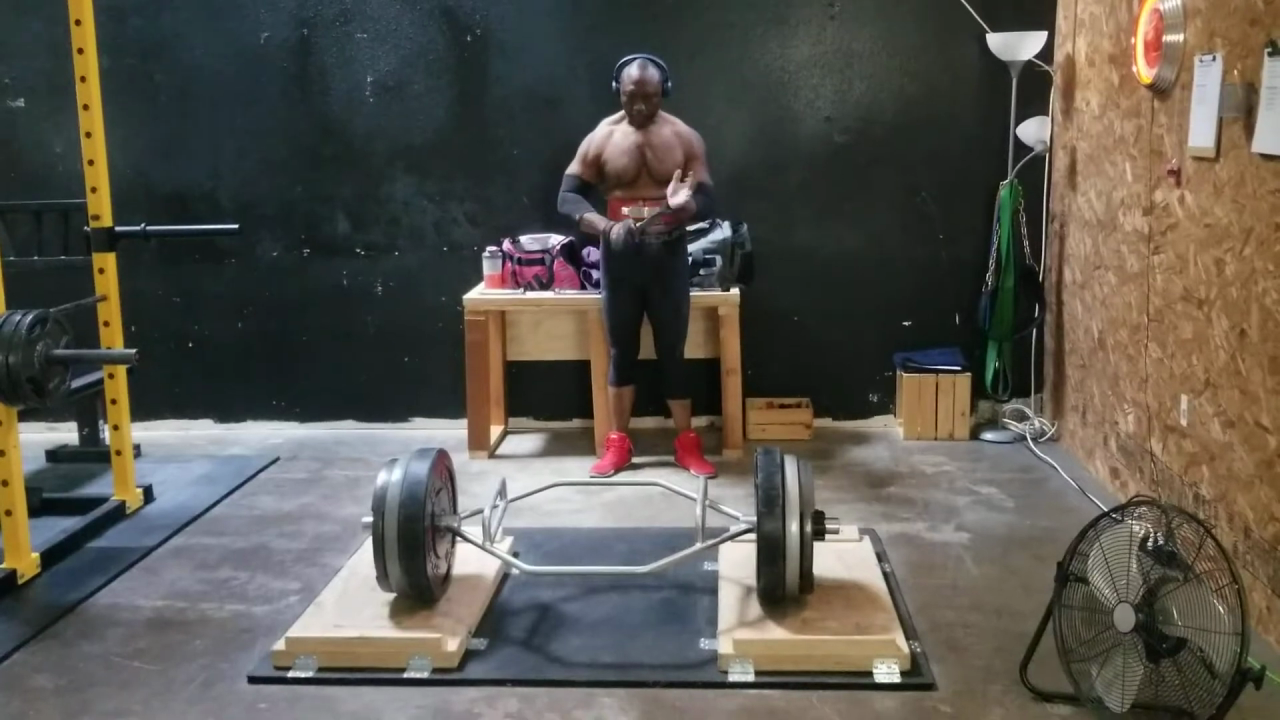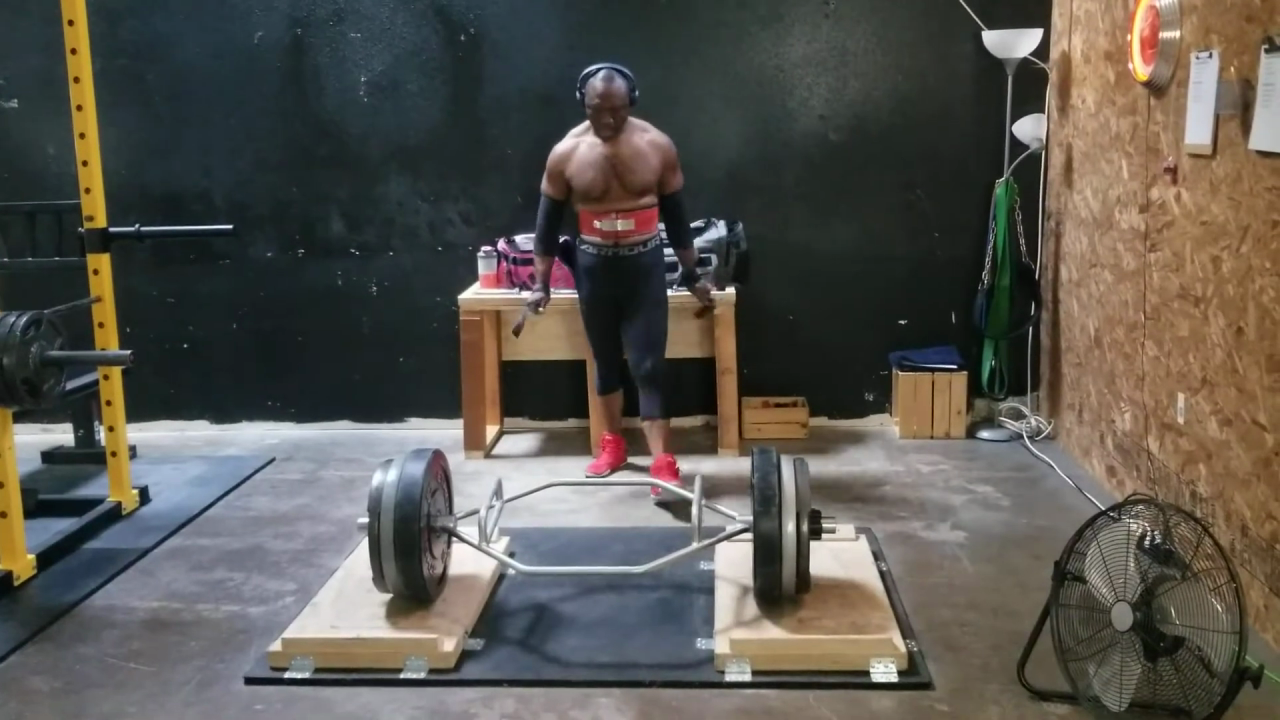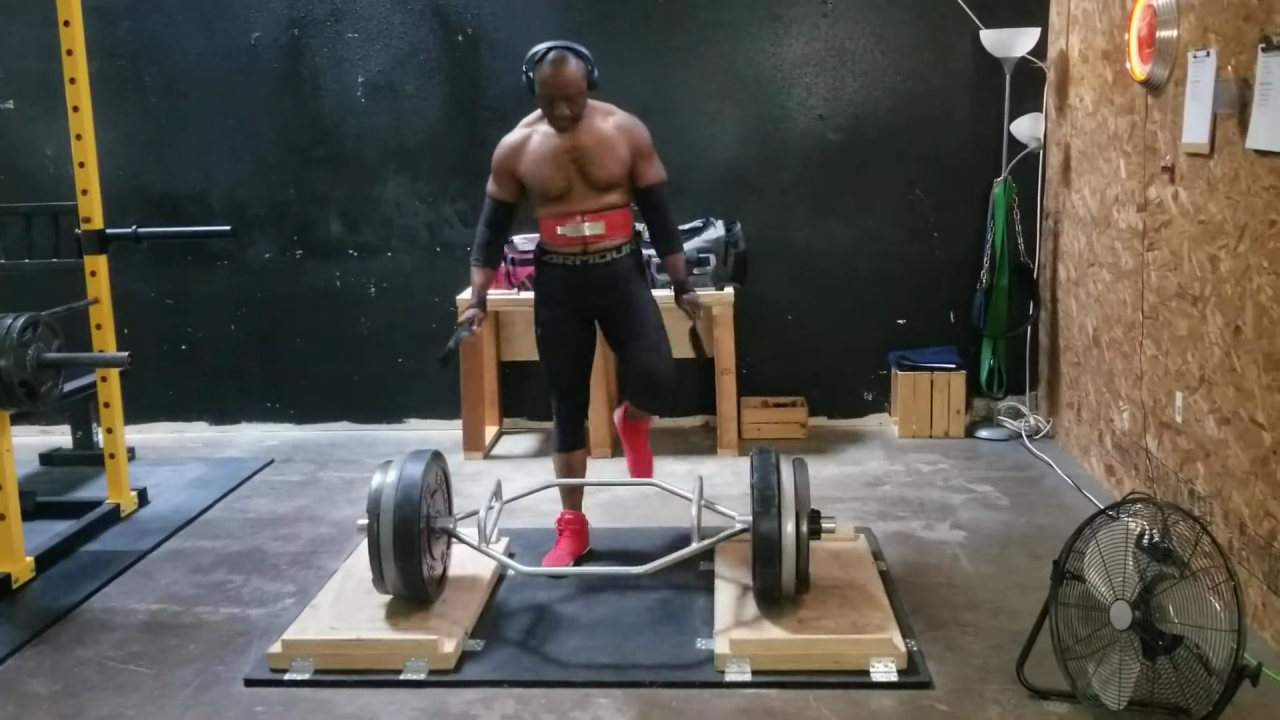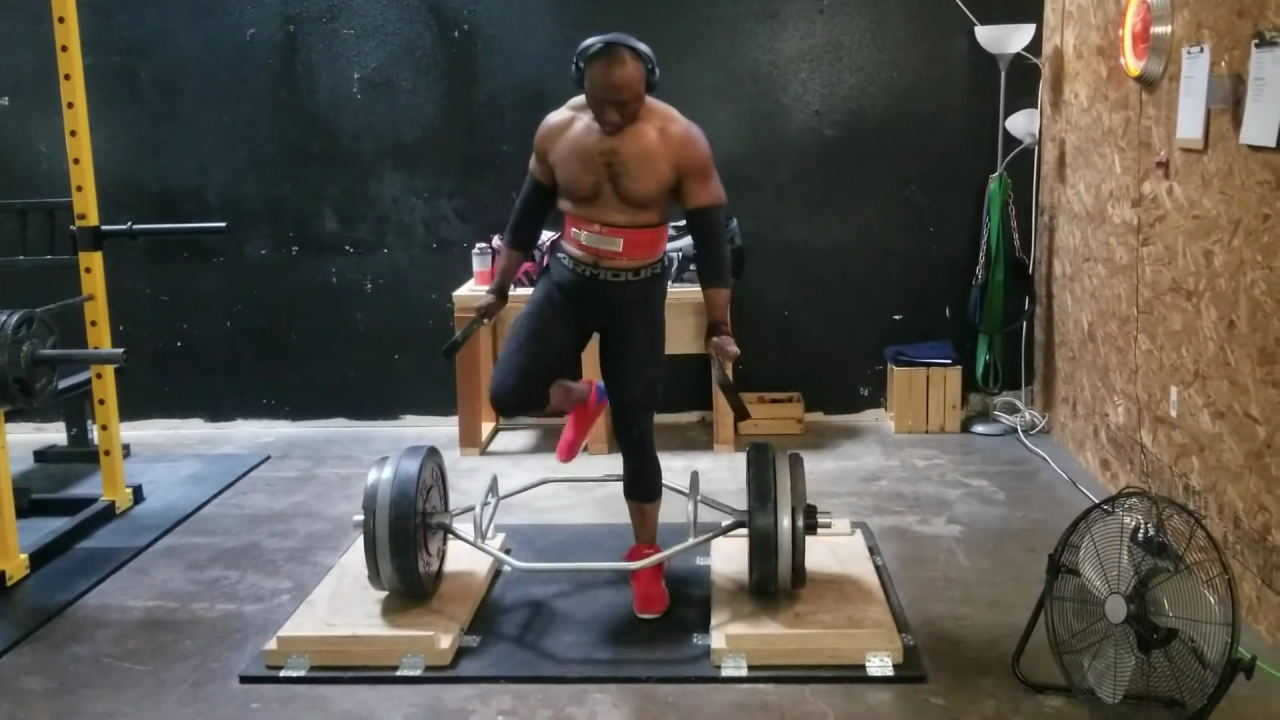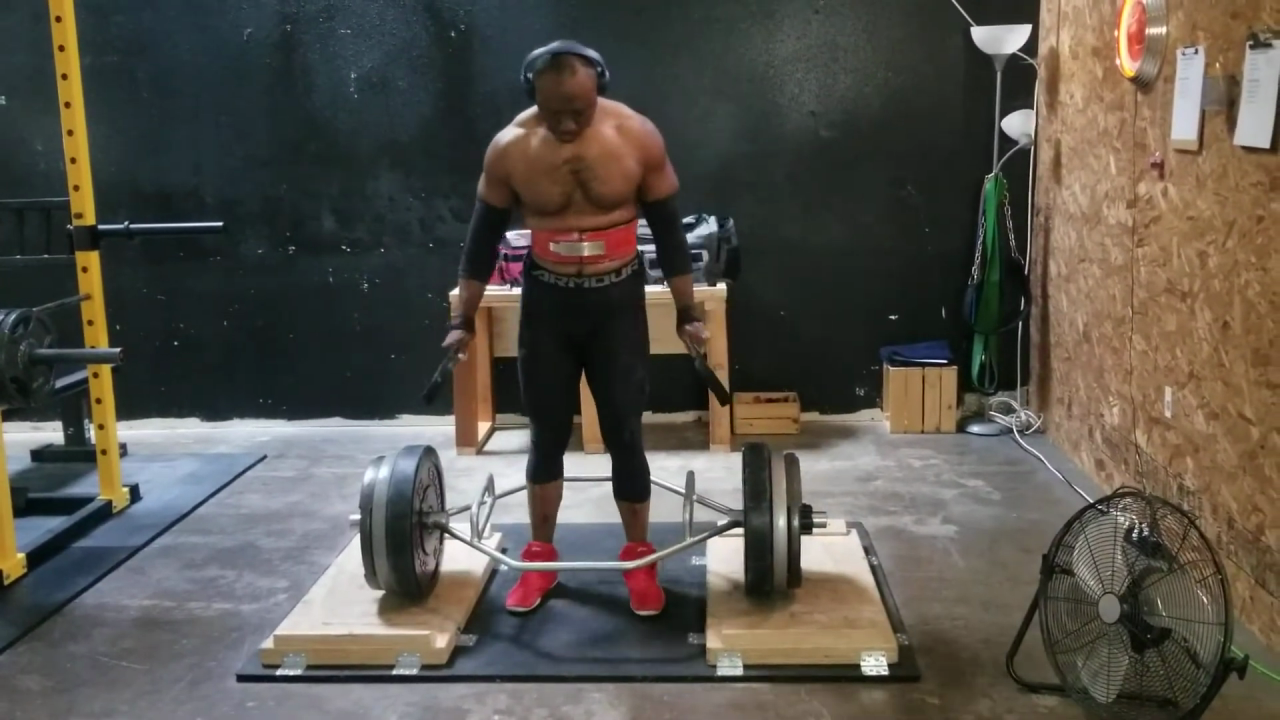
dt=1s
person 1, frame 1
left shoulder: (685, 138)
right shoulder: (600, 139)
left elbow: (706, 201)
right elbow: (568, 196)
left wrist: (683, 205)
right wrist: (606, 226)
left hip: (669, 253)
right hip: (620, 255)
left knee: (672, 352)
right knee: (621, 351)
left ankle: (687, 444)
right ankle: (618, 442)
person 1, frame 2
left shoulder: (658, 145)
right shoulder: (565, 153)
left elbow: (675, 212)
right elbow: (548, 220)
left wrist: (692, 275)
right wrist: (541, 283)
left hip: (644, 264)
right hip: (594, 266)
left knee: (647, 366)
right knee: (606, 361)
left ankle: (663, 465)
right ankle: (612, 443)
person 1, frame 3
left shoulder: (626, 131)
right shoulder: (515, 147)
left elbow: (657, 211)
right elbow: (493, 226)
left wrist: (681, 283)
right wrist: (478, 298)
left hip: (621, 270)
right hip: (557, 279)
left knee: (655, 372)
right knee: (568, 403)
left ankle: (633, 421)
right ankle: (572, 524)
person 1, frame 4
left shoulder: (682, 141)
right shoulder: (556, 129)
left elbow: (710, 237)
right elbow: (528, 211)
left wrist: (718, 326)
right wrist: (499, 287)
left hip: (636, 293)
right hip: (565, 279)
left knee: (635, 431)
right knee: (507, 392)
left ankle: (646, 558)
right ankle: (583, 398)
person 1, frame 5
left shoulder: (638, 137)
right shoulder: (508, 148)
left elbow: (668, 229)
right elbow: (484, 236)
left wrist: (686, 312)
right wrist: (464, 319)
left hip: (618, 301)
right hip: (545, 302)
left knee: (624, 435)
right knee: (547, 434)
left ankle: (638, 558)
right ankle: (540, 556)
